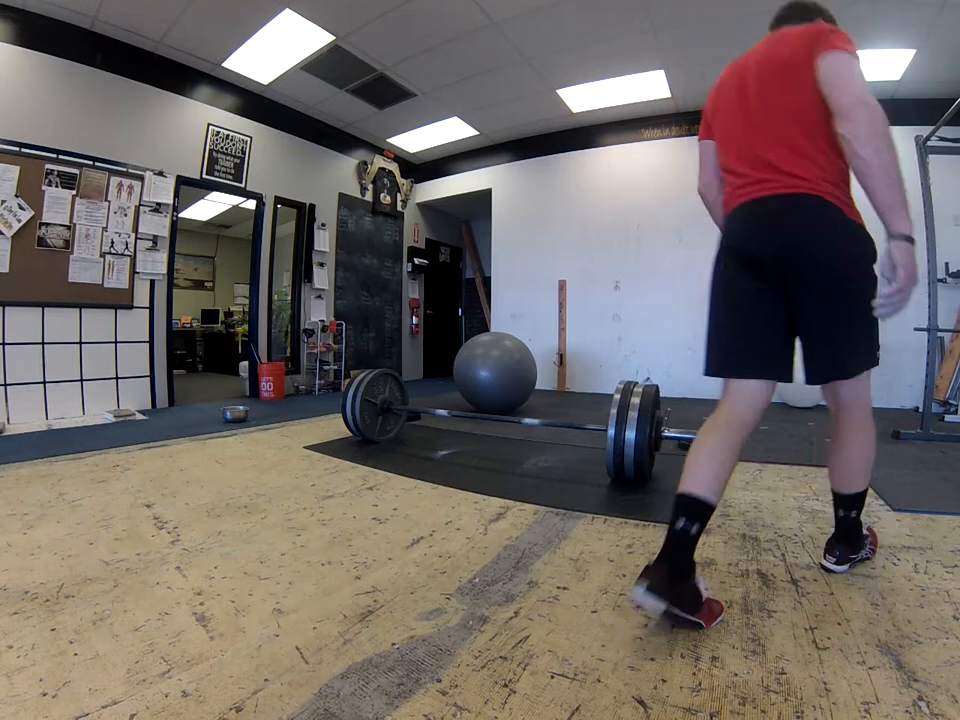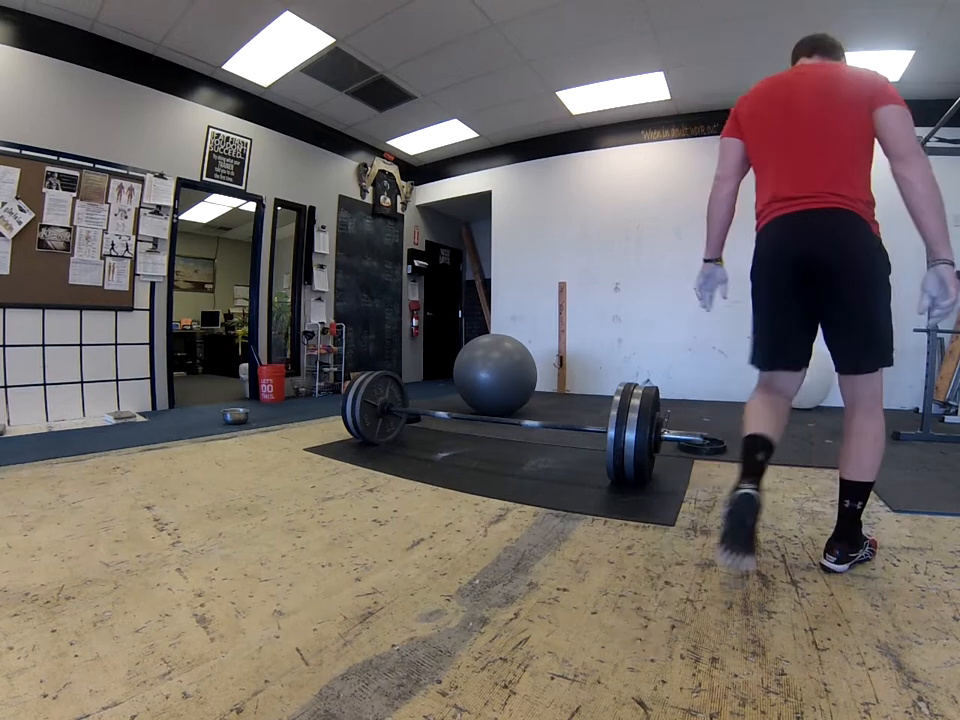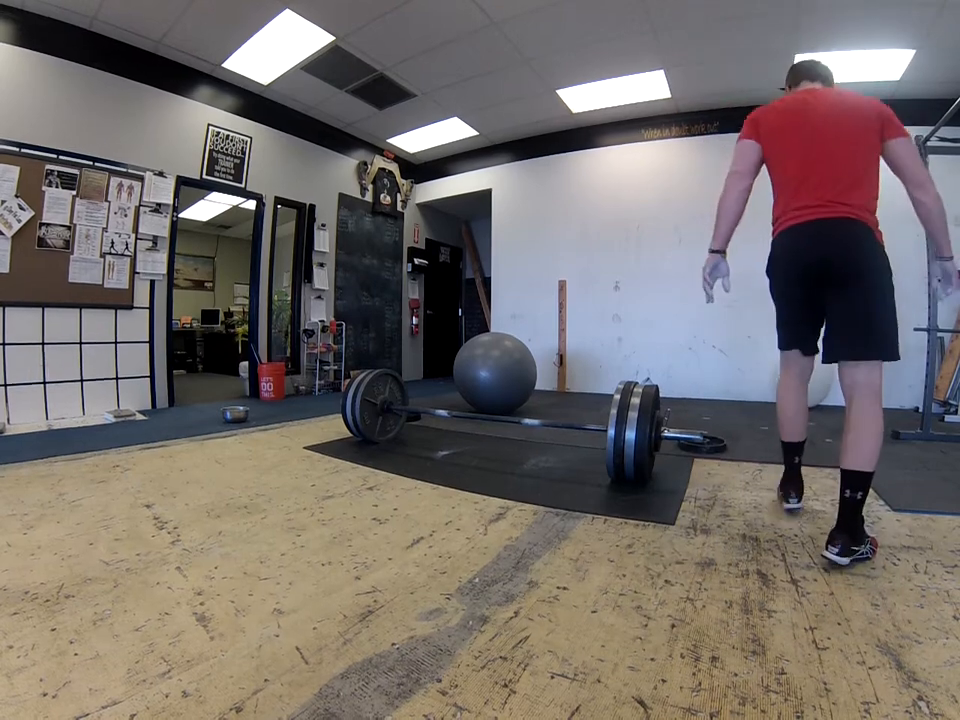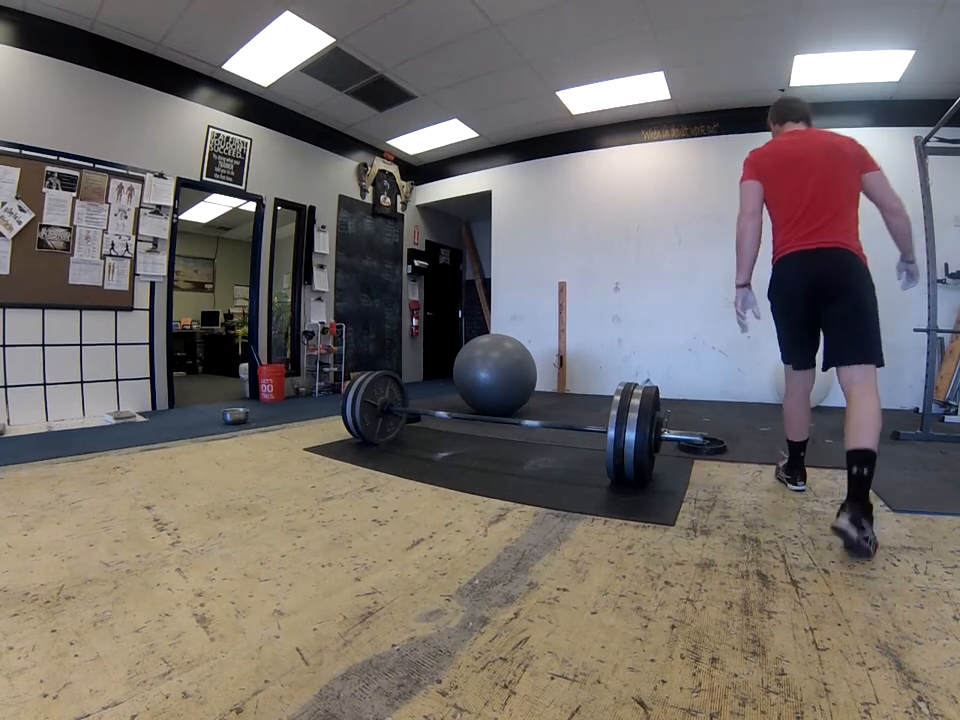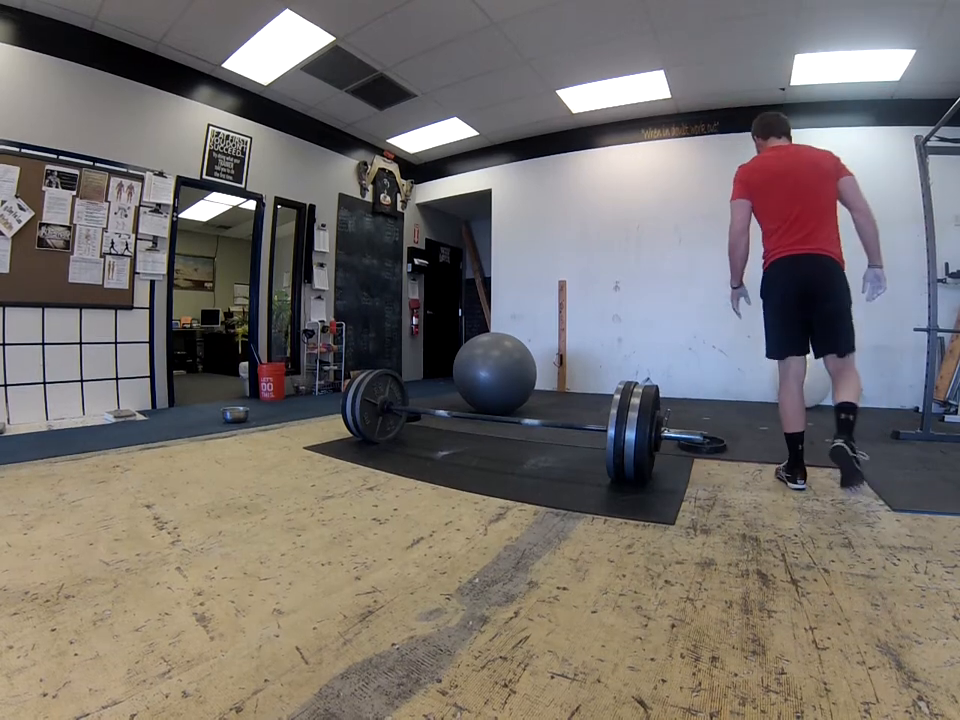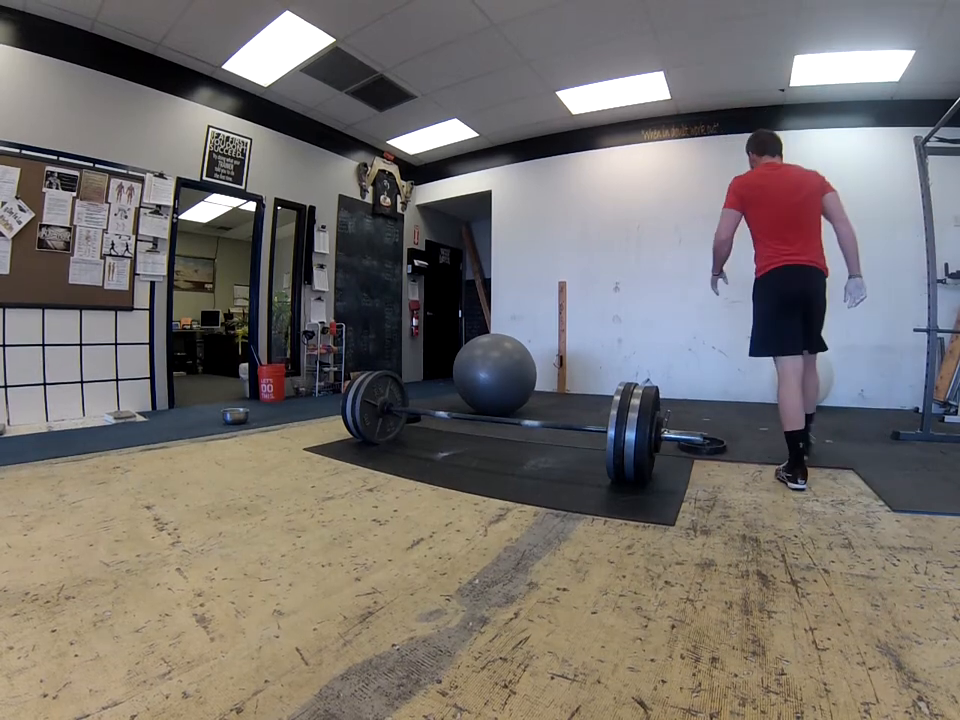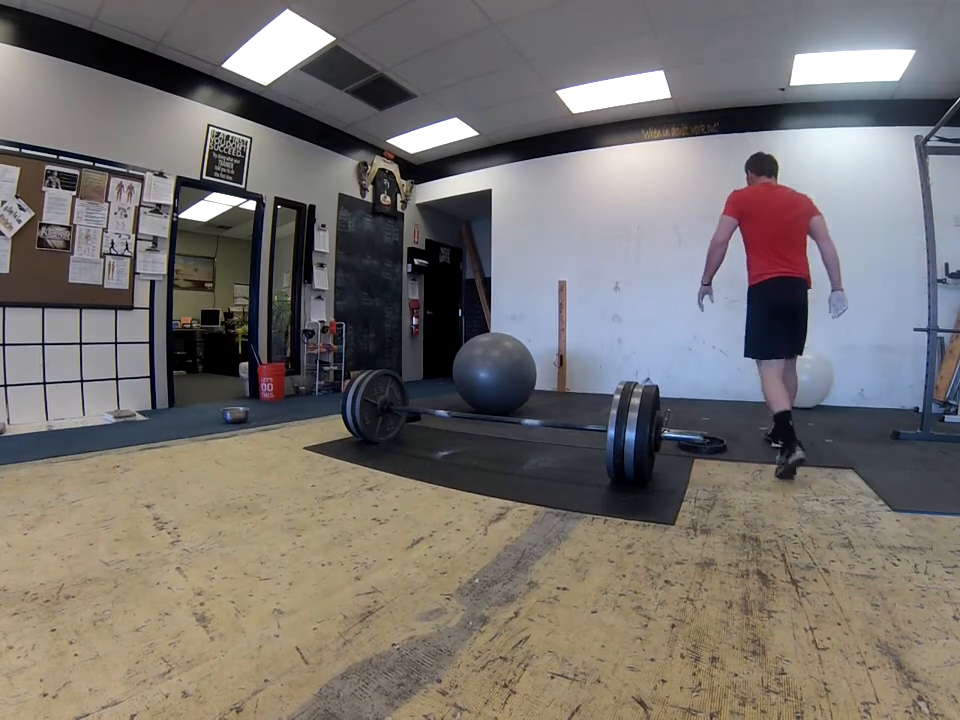
dt=0.2s
person 1, frame 1
left shoulder: (729, 79)
left elbow: (709, 185)
right elbow: (858, 116)
right wrist: (900, 233)
left hip: (746, 233)
right hip: (818, 226)
left knee: (739, 407)
right knee: (850, 399)
right ankle: (847, 538)
person 1, frame 2
left shoulder: (753, 99)
right shoulder: (867, 83)
left elbow: (724, 181)
right elbow: (909, 162)
left wrist: (712, 256)
left hip: (777, 244)
right hip: (848, 238)
left knee: (774, 387)
right knee: (863, 399)
left ankle: (749, 487)
right ankle: (846, 538)
person 1, frame 3
left shoulder: (765, 115)
right shoulder: (871, 107)
left elbow: (738, 180)
left wrist: (717, 250)
left hip: (792, 247)
right hip: (856, 245)
left knee: (794, 364)
right knee: (864, 389)
left ankle: (792, 477)
person 1, frame 4
left shoulder: (761, 157)
right shoulder: (849, 146)
left elbow: (749, 219)
right elbow: (893, 207)
left wrist: (743, 284)
right wrist: (909, 257)
left hip: (791, 271)
right hip: (844, 267)
left knee: (797, 378)
right knee: (861, 387)
left ankle: (795, 468)
right ankle: (857, 505)
person 1, frame 5
left shoulder: (749, 172)
right shoulder: (826, 159)
left elbow: (738, 233)
right elbow: (861, 210)
left wrist: (737, 282)
right wrist: (874, 264)
left hip: (781, 275)
right hip: (827, 271)
left knee: (791, 375)
right knee: (843, 365)
left ankle: (796, 467)
right ankle: (844, 437)
person 1, frame 6
left shoulder: (743, 184)
right shoulder: (813, 178)
left elbow: (723, 237)
right elbow: (843, 226)
left wrist: (717, 271)
right wrist: (855, 275)
left hip: (774, 281)
right hip: (813, 278)
left knee: (788, 374)
right knee: (808, 363)
left ankle: (797, 466)
right ankle: (802, 439)
person 1, frame 7
left shoulder: (741, 198)
right shoulder: (802, 200)
left elbow: (719, 241)
right elbow: (826, 244)
left wrist: (706, 281)
right wrist: (837, 288)
left hip: (765, 290)
right hip: (798, 289)
left knee: (770, 372)
right knee: (787, 366)
left ankle: (790, 442)
right ankle: (782, 432)
